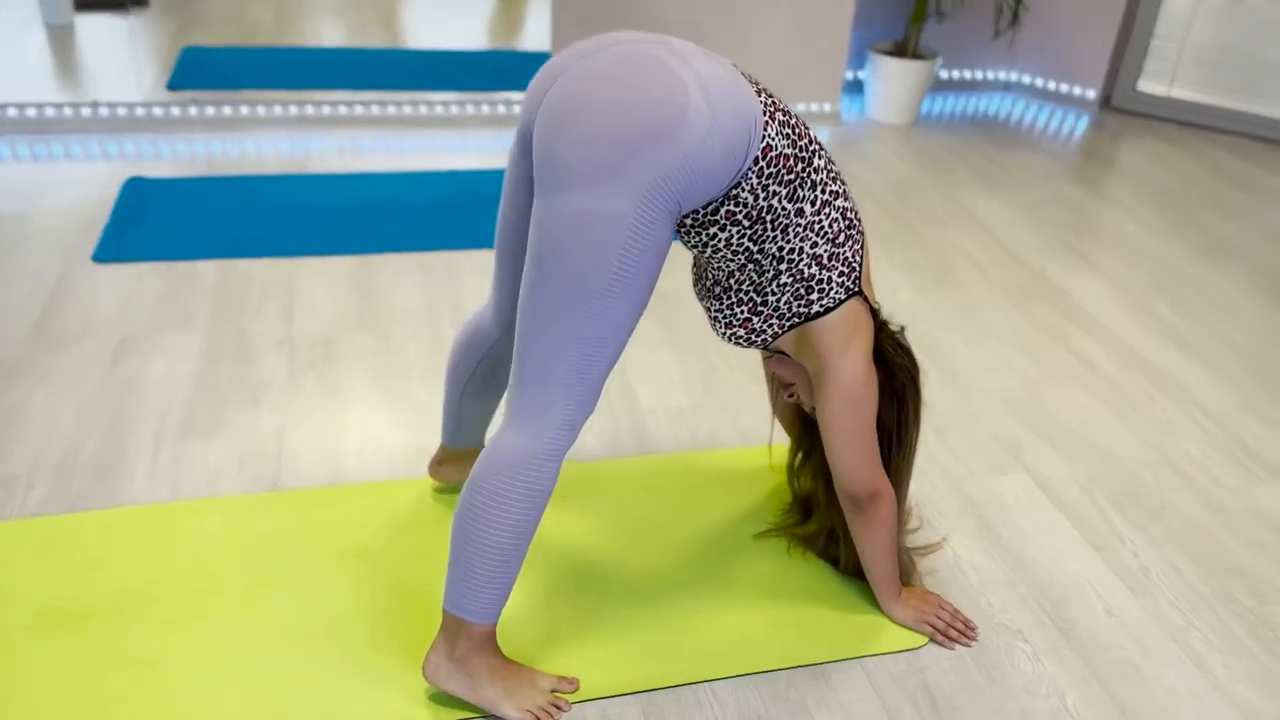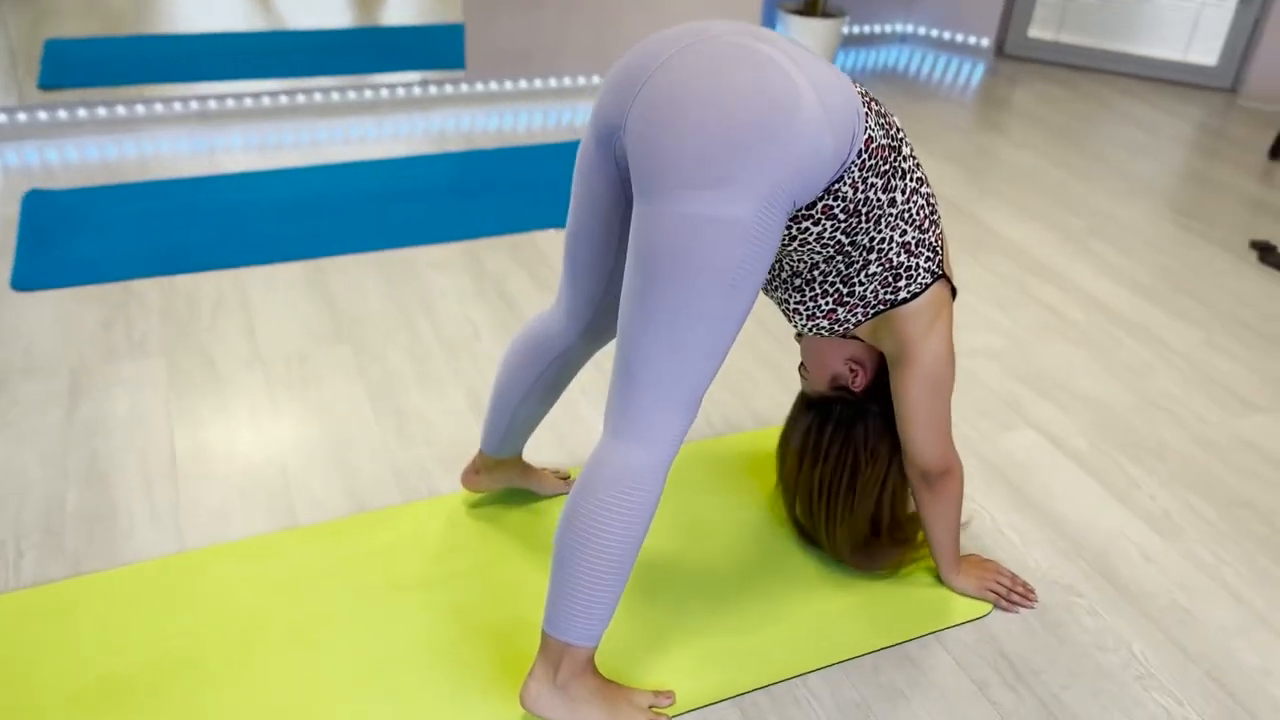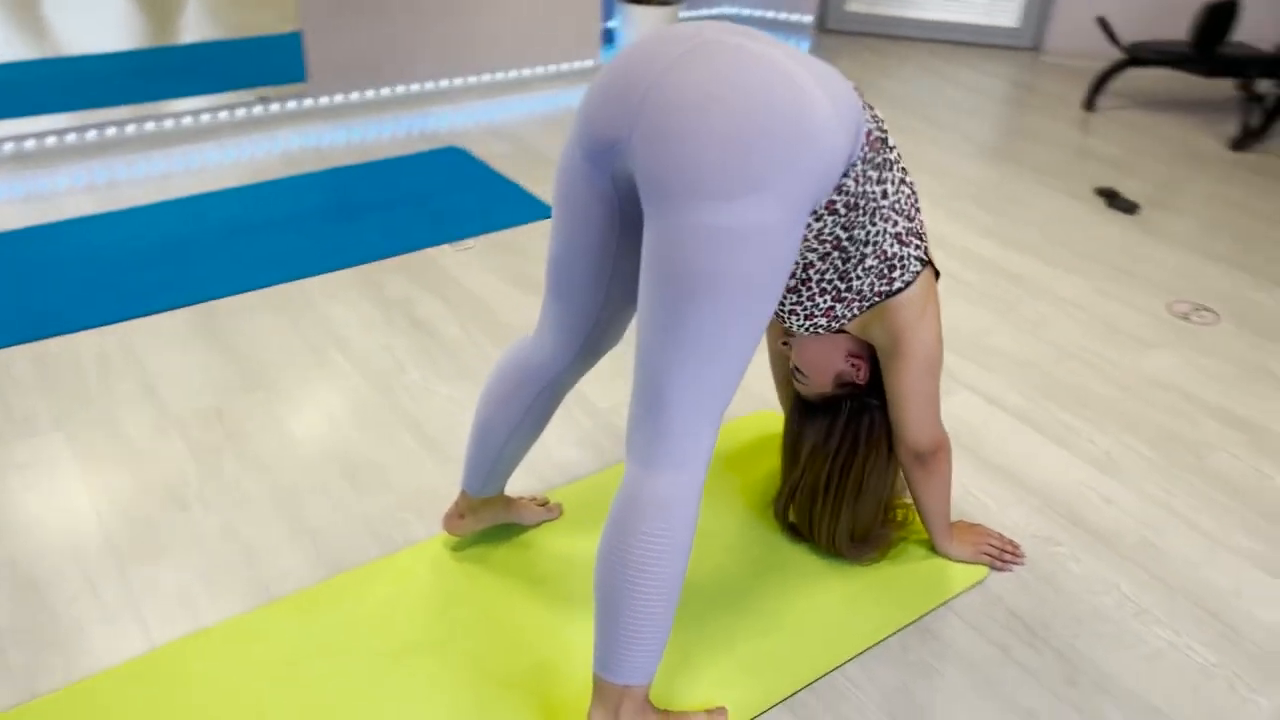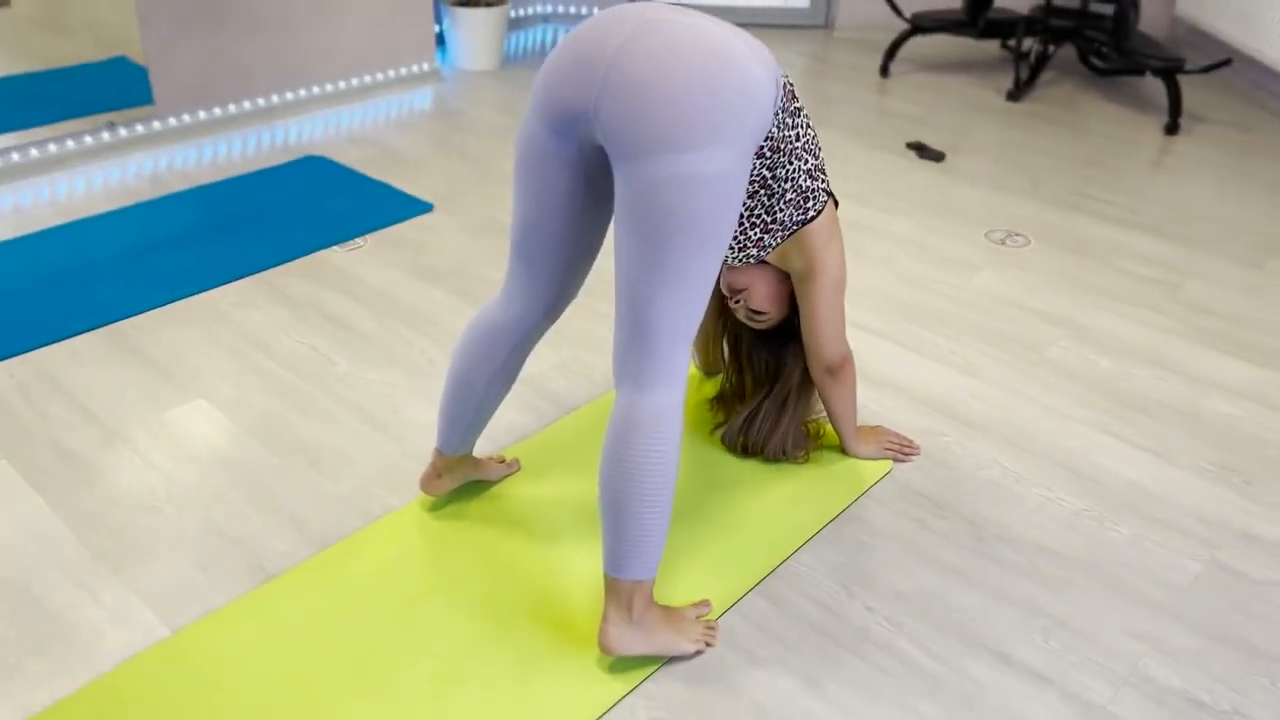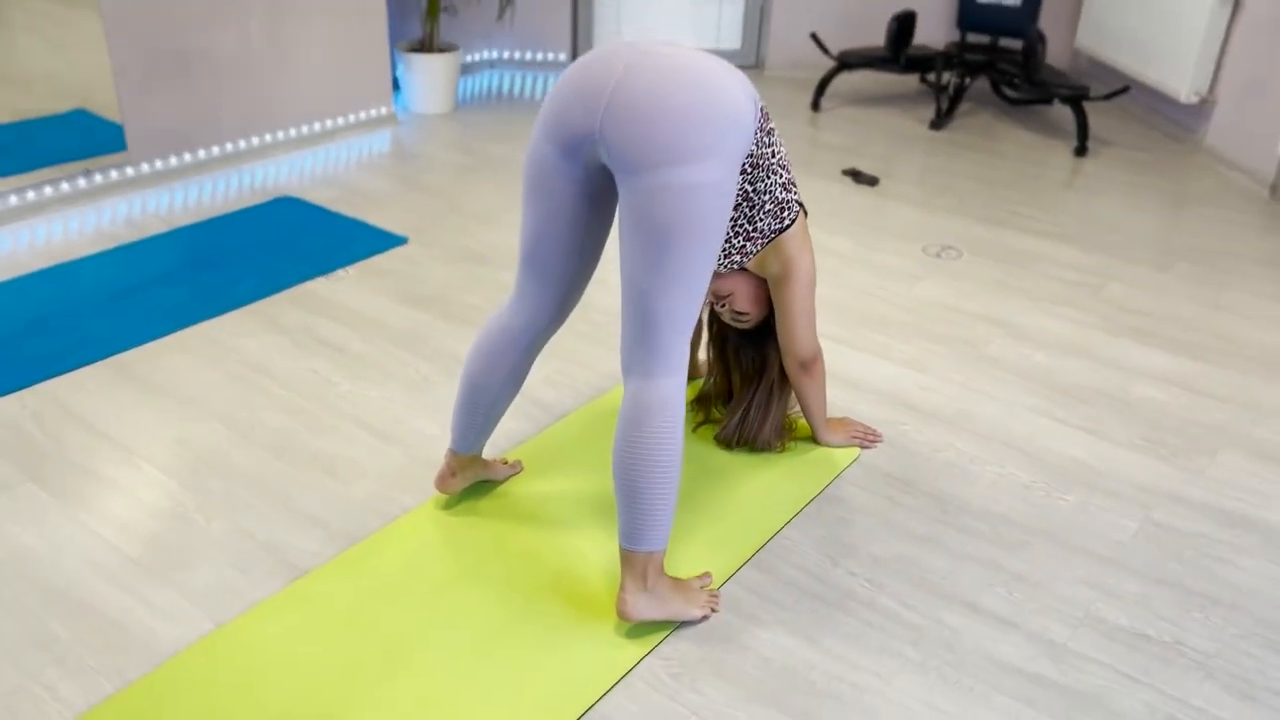
dt=0.7s
person 1, frame 1
left shoulder: (821, 296)
right shoulder: (840, 334)
left elbow: (783, 379)
right elbow: (865, 489)
left wrist: (804, 455)
right wrist: (893, 595)
right hip: (643, 136)
left knee: (512, 318)
right knee: (548, 416)
left ankle: (458, 454)
right ankle: (462, 653)
person 1, frame 2
right shoulder: (914, 314)
right elbow: (934, 465)
right wrist: (952, 567)
right hip: (738, 135)
left knee: (581, 318)
right knee: (647, 430)
left ankle: (494, 463)
person 1, frame 3
right shoulder: (900, 304)
left elbow: (777, 326)
right elbow: (923, 445)
left wrist: (811, 454)
right wrist: (944, 534)
right hip: (742, 142)
left knee: (562, 343)
right knee: (671, 454)
left ankle: (475, 502)
person 1, frame 4
right shoulder: (807, 237)
left elbow: (697, 285)
right elbow: (830, 360)
left wrist: (714, 362)
right wrist: (852, 436)
right hip: (689, 97)
left knee: (525, 302)
right knee: (651, 377)
left ankle: (448, 462)
right ankle: (628, 617)
person 1, frame 5
left shoulder: (713, 251)
right shoulder: (782, 246)
left elbow: (679, 315)
right elbow: (803, 356)
left wrist: (691, 371)
right wrist: (823, 427)
right hip: (687, 118)
left knee: (531, 309)
right knee: (654, 369)
right ankle: (643, 586)
